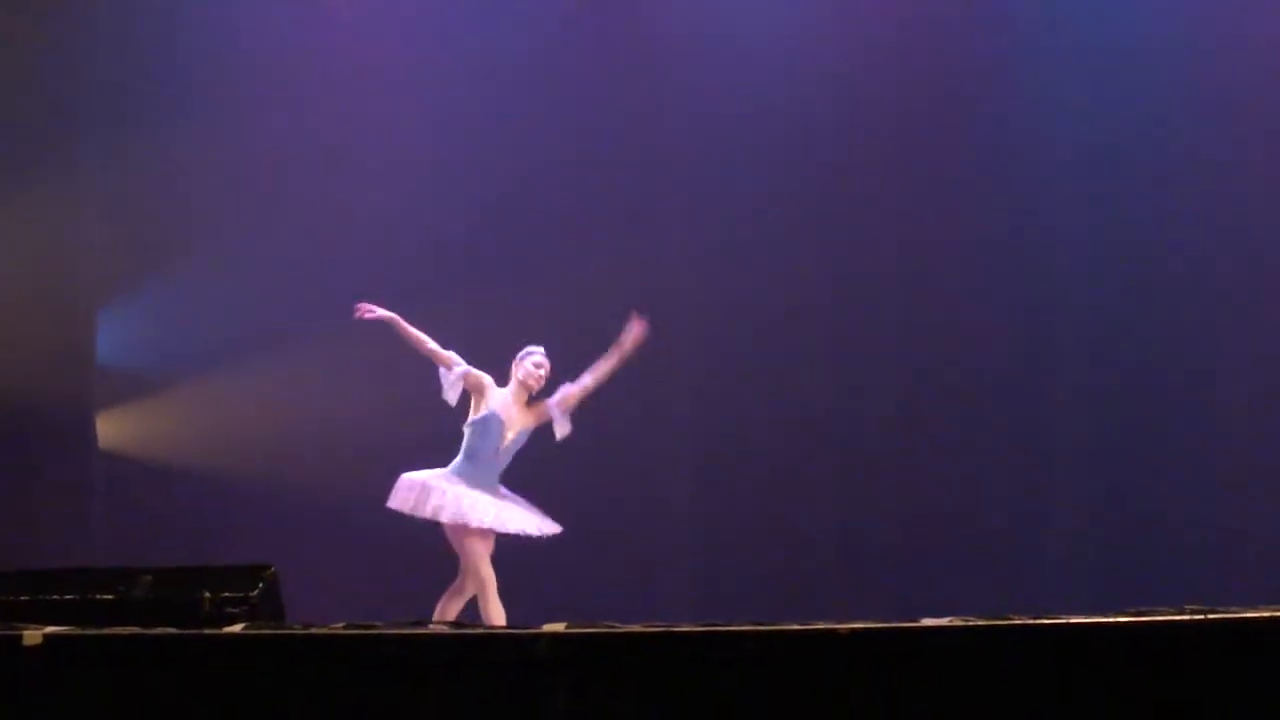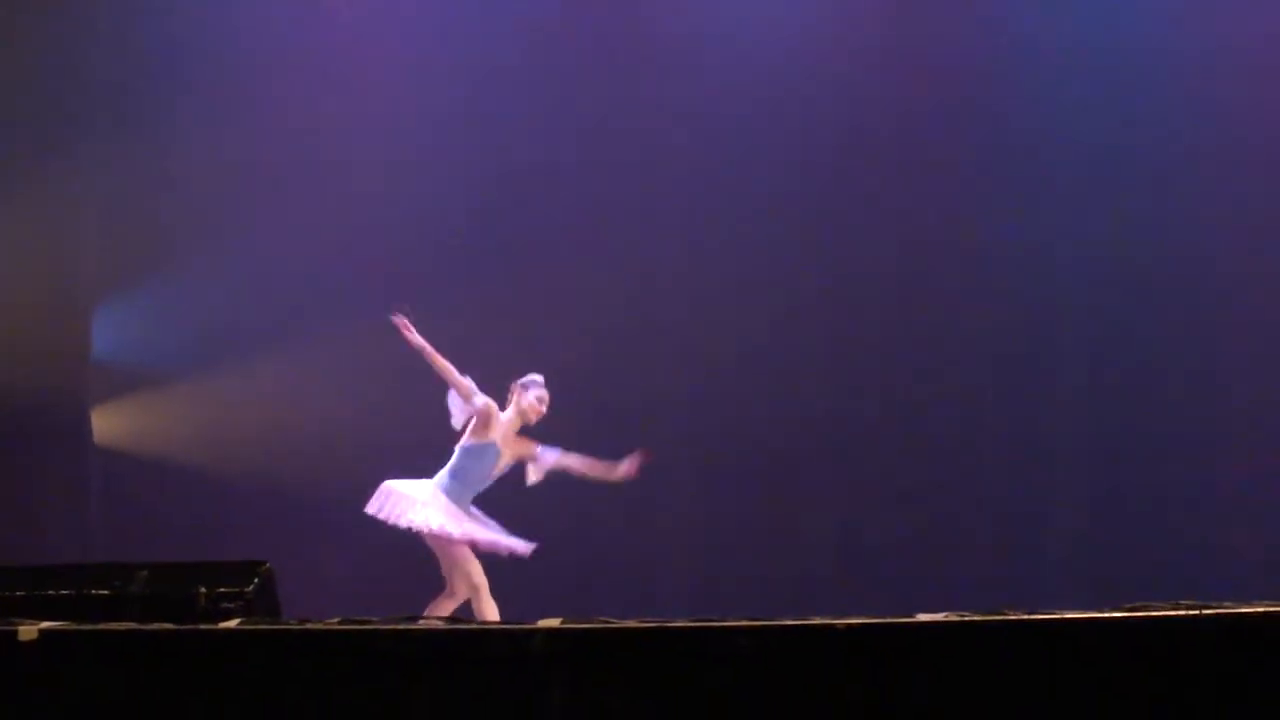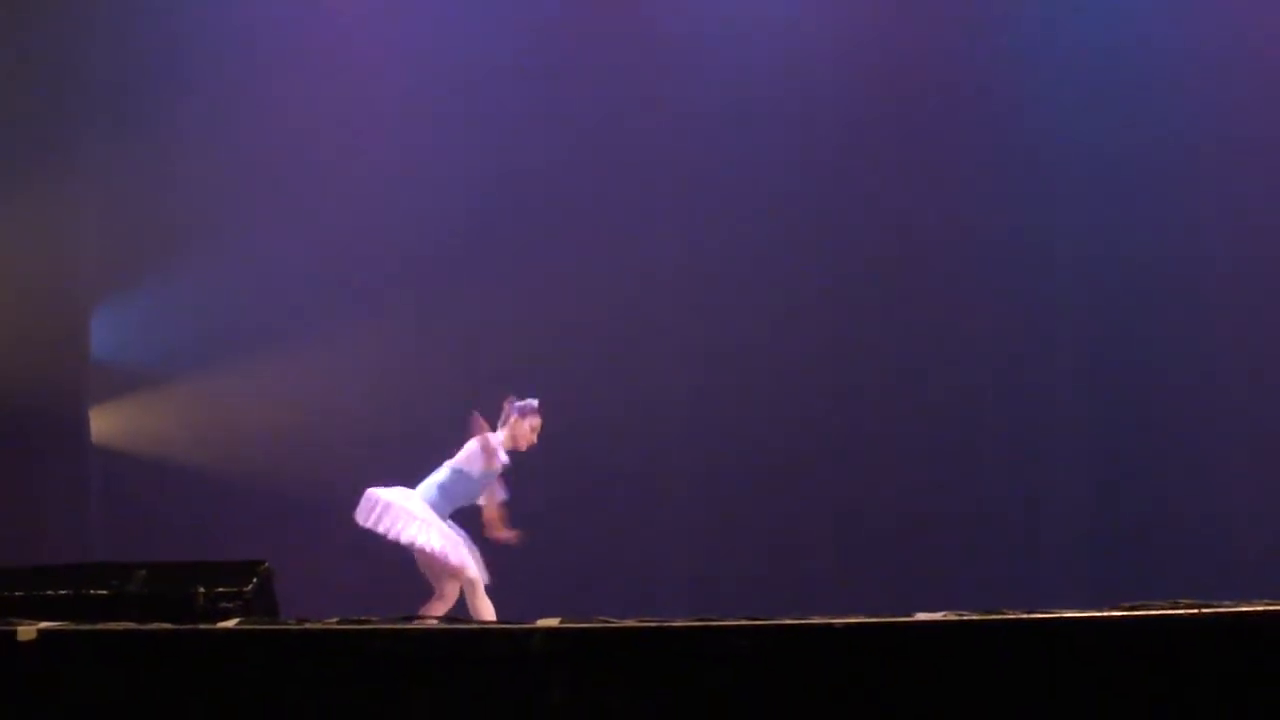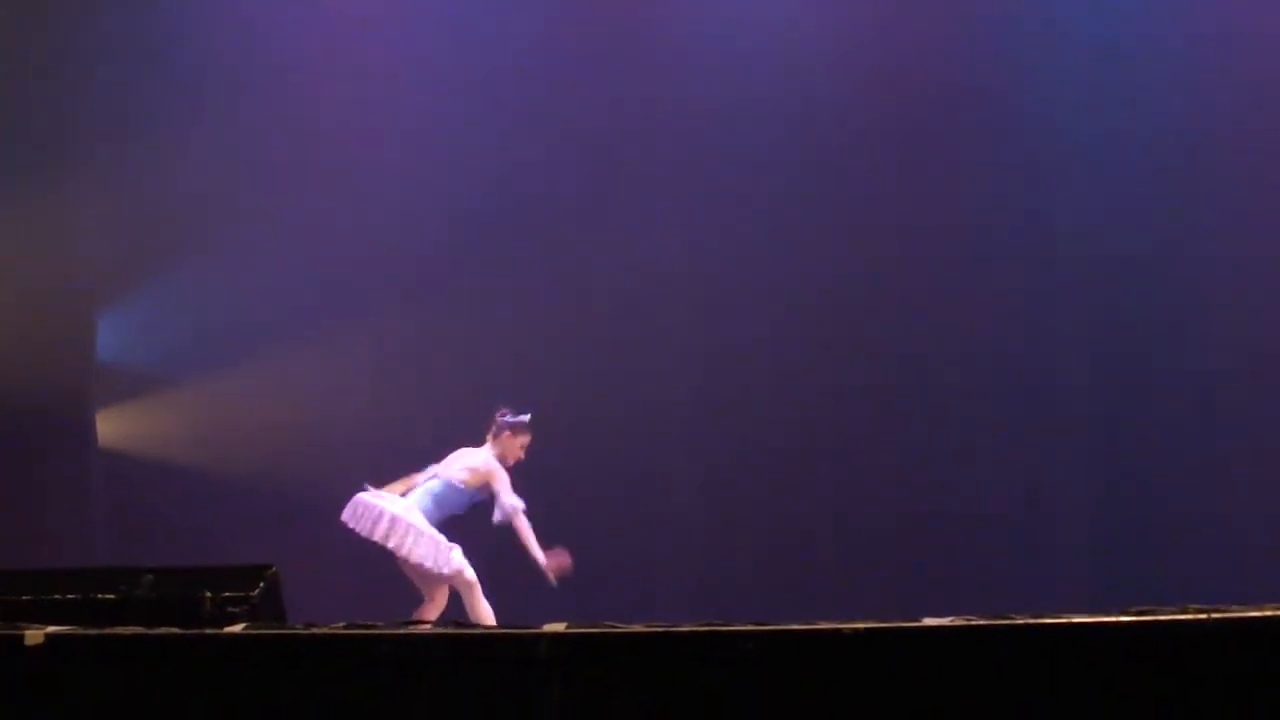
dt=0.2s
person 1, frame 1
left shoulder: (535, 415)
right shoulder: (486, 389)
left elbow: (585, 384)
right elbow: (441, 355)
left wrist: (622, 347)
right wrist: (394, 319)
left hip: (487, 498)
right hip: (455, 491)
left knee: (469, 582)
right knee: (485, 581)
person 1, frame 2
left shoulder: (521, 447)
right shoulder: (487, 416)
left elbow: (567, 461)
right elbow: (455, 381)
left wrist: (613, 471)
right wrist: (418, 342)
left hip: (458, 513)
right hip: (434, 505)
left knee: (458, 590)
right knee: (476, 584)
person 1, frame 3
left shoulder: (491, 469)
right shoulder: (491, 445)
left elbow: (491, 499)
right elbow: (488, 448)
left wrist: (496, 528)
right wrist: (488, 436)
left hip: (428, 520)
right hip: (417, 516)
left knee: (448, 594)
right knee: (473, 584)
person 1, frame 4
left shoulder: (465, 454)
right shoulder: (492, 468)
left elbow: (419, 478)
right elbow: (516, 515)
left wrist: (382, 493)
right wrist: (540, 557)
left hip: (407, 517)
right hip: (412, 525)
left knee: (437, 596)
right knee: (469, 584)
